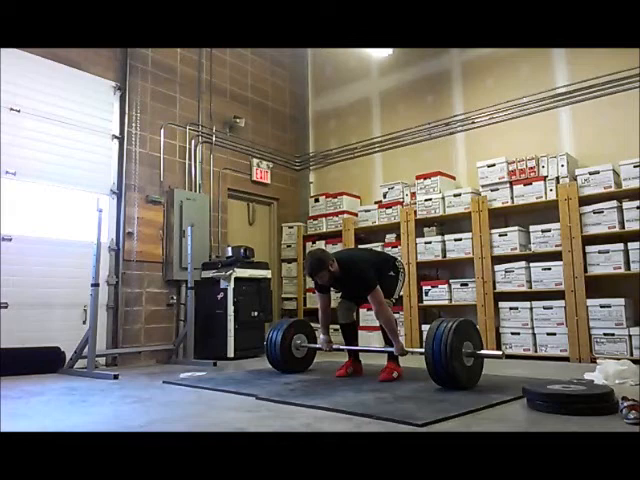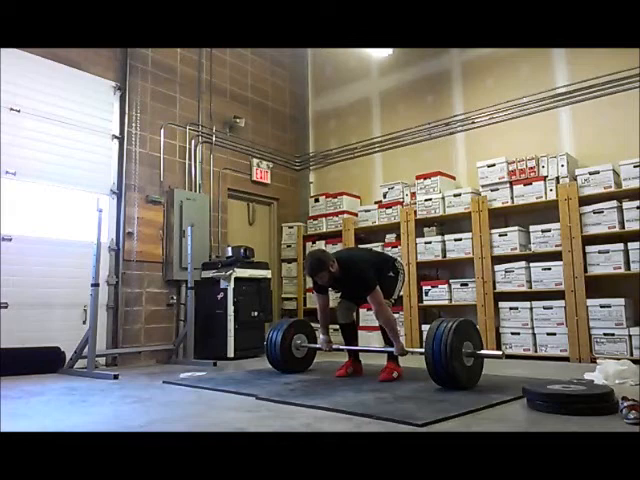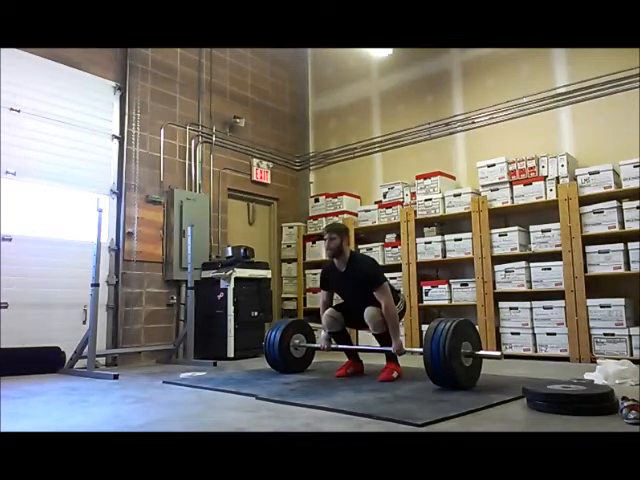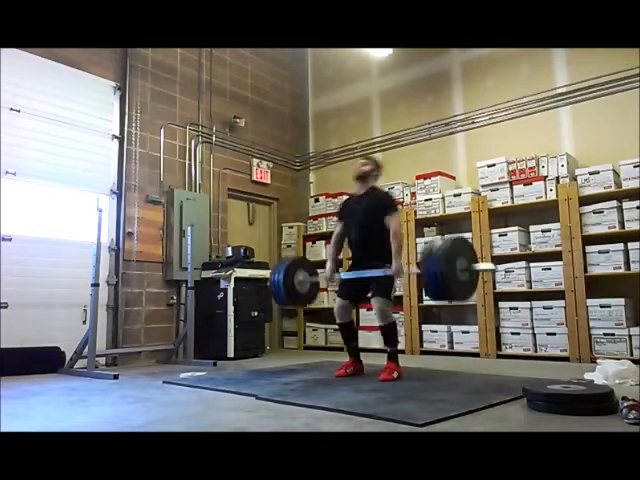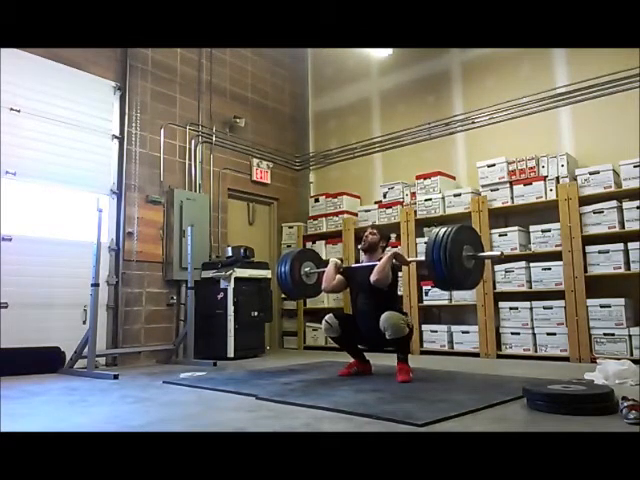
dt=1s
person 1, frame 1
left shoulder: (358, 270)
right shoulder: (322, 274)
left elbow: (379, 307)
right elbow: (324, 307)
left wrist: (397, 342)
right wrist: (324, 335)
left hip: (390, 270)
left knee: (384, 306)
right knee: (343, 309)
left ankle: (393, 363)
right ankle: (354, 361)
person 1, frame 2
left shoulder: (358, 270)
right shoulder: (320, 274)
left elbow: (379, 307)
right elbow: (322, 307)
left wrist: (397, 342)
right wrist: (324, 335)
left hip: (390, 271)
left knee: (382, 306)
right knee: (342, 309)
left ankle: (393, 363)
right ankle: (354, 361)
person 1, frame 3
left shoulder: (365, 266)
right shoulder: (328, 271)
left elbow: (386, 302)
right elbow: (325, 302)
left wrist: (396, 340)
right wrist: (325, 332)
left hip: (393, 301)
left knee: (371, 314)
right knee: (329, 316)
left ankle: (392, 363)
right ankle: (354, 361)
person 1, frame 4
left shoulder: (380, 197)
right shoulder: (348, 203)
left elbow: (394, 227)
right elbow: (338, 235)
left wrist: (397, 260)
right wrist: (331, 263)
left hip: (381, 261)
right hip: (358, 263)
left knee: (381, 308)
right knee: (341, 308)
left ankle: (393, 363)
right ankle: (355, 361)
person 1, frame 5
left shoulder: (388, 267)
right shoulder: (352, 271)
left elbow: (376, 279)
right elbow: (327, 286)
left wrist: (390, 256)
right wrist: (333, 264)
left hip: (391, 328)
left knee: (389, 319)
right knee: (329, 322)
left ankle: (403, 365)
right ankle: (361, 362)
